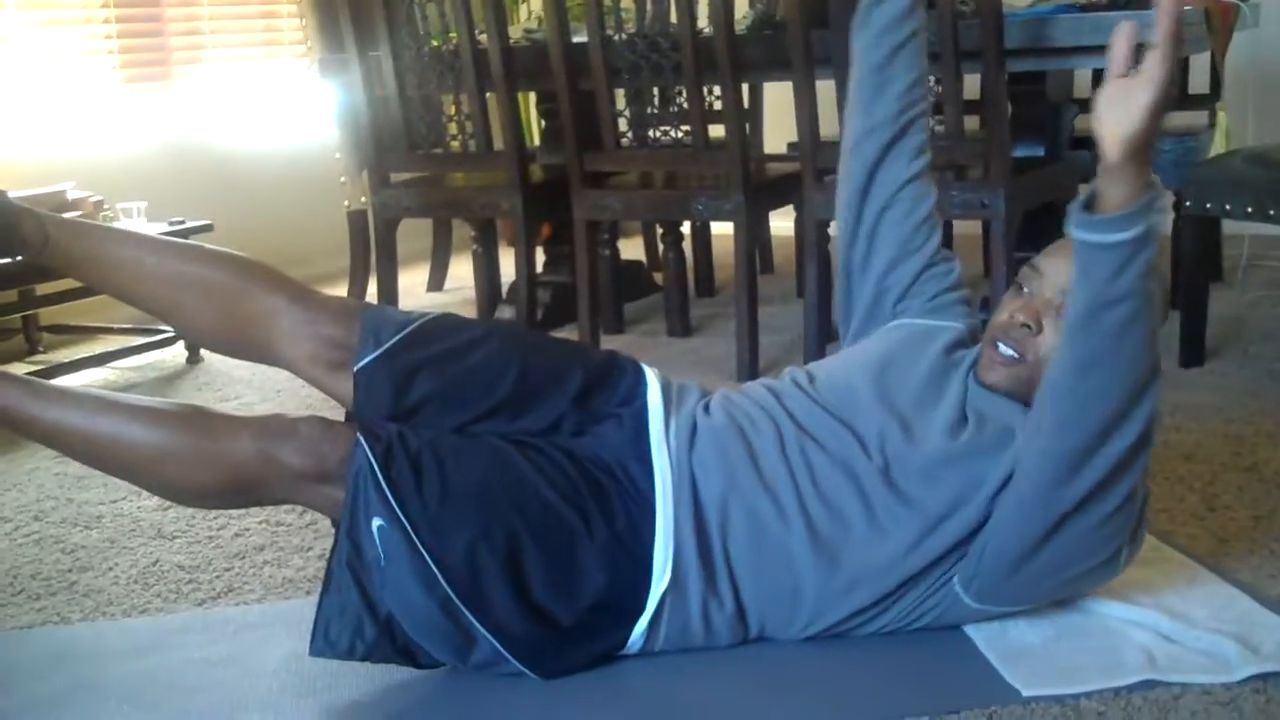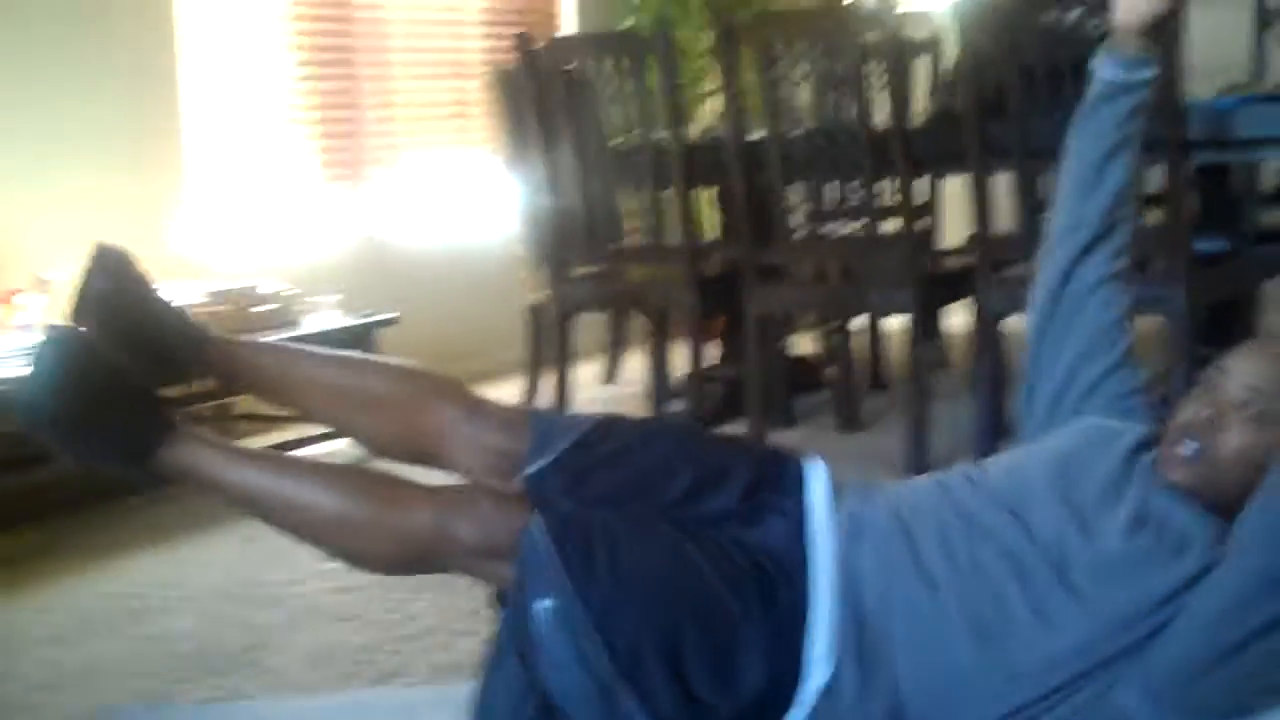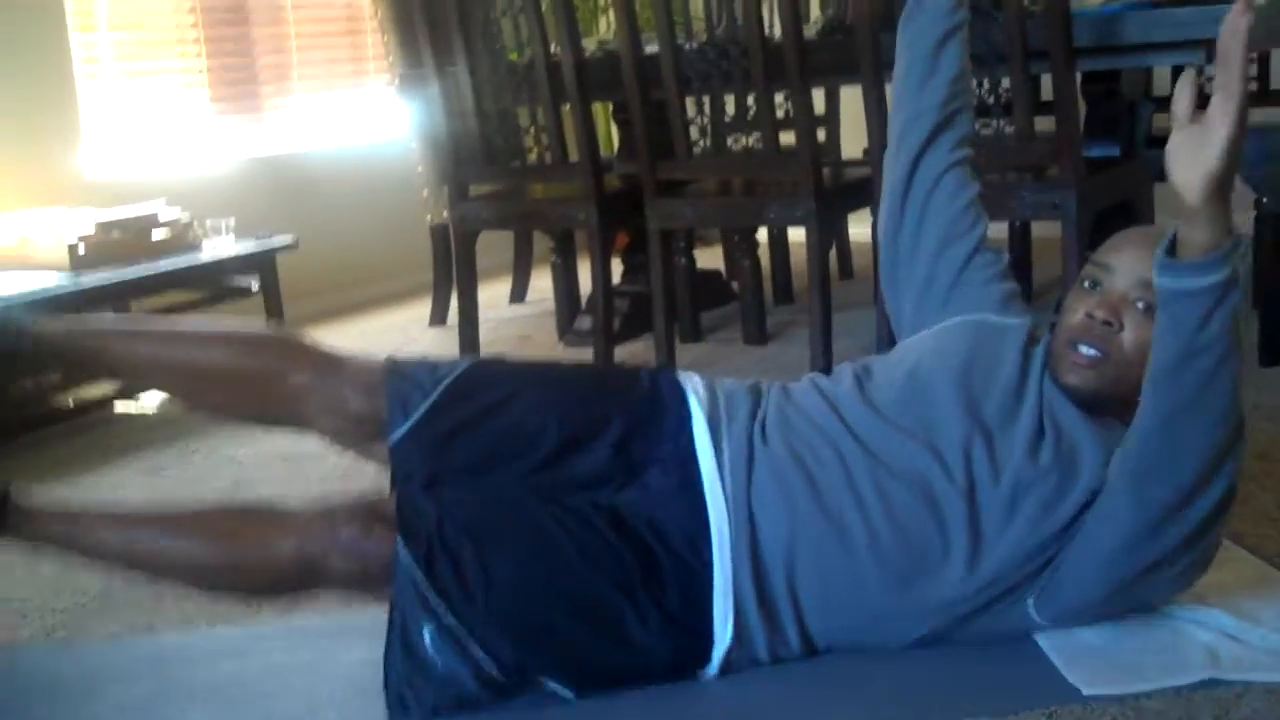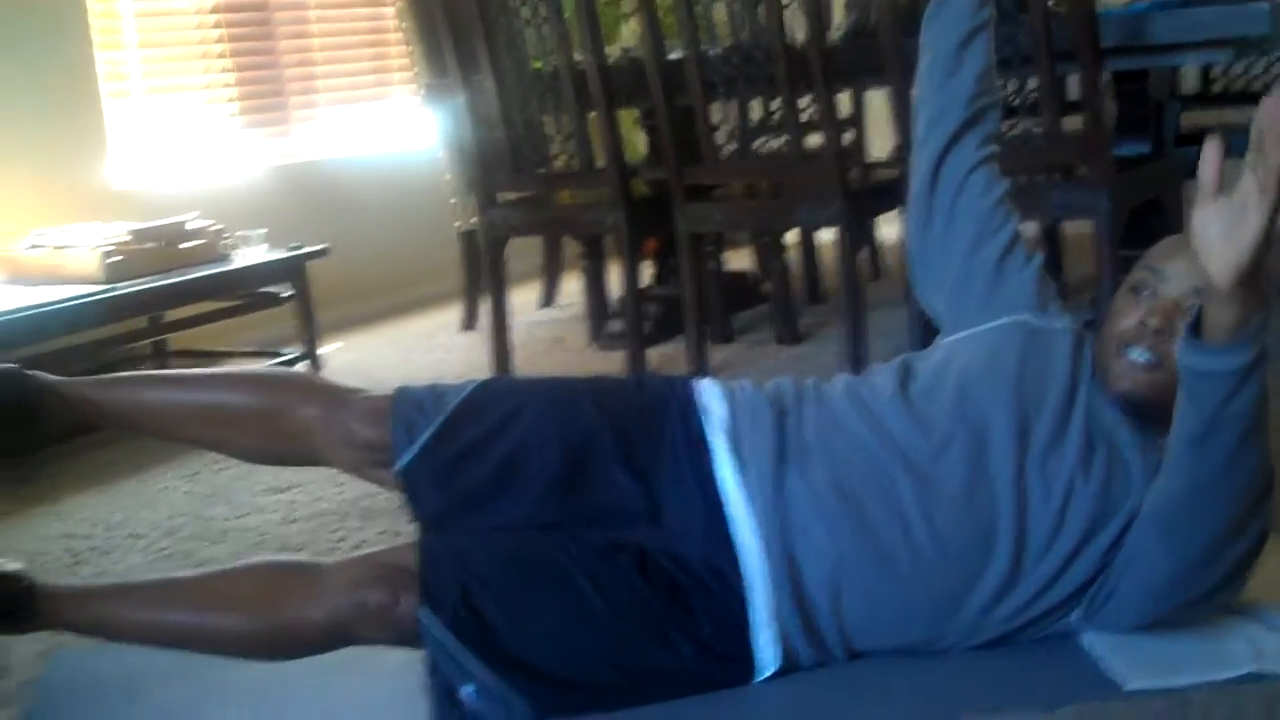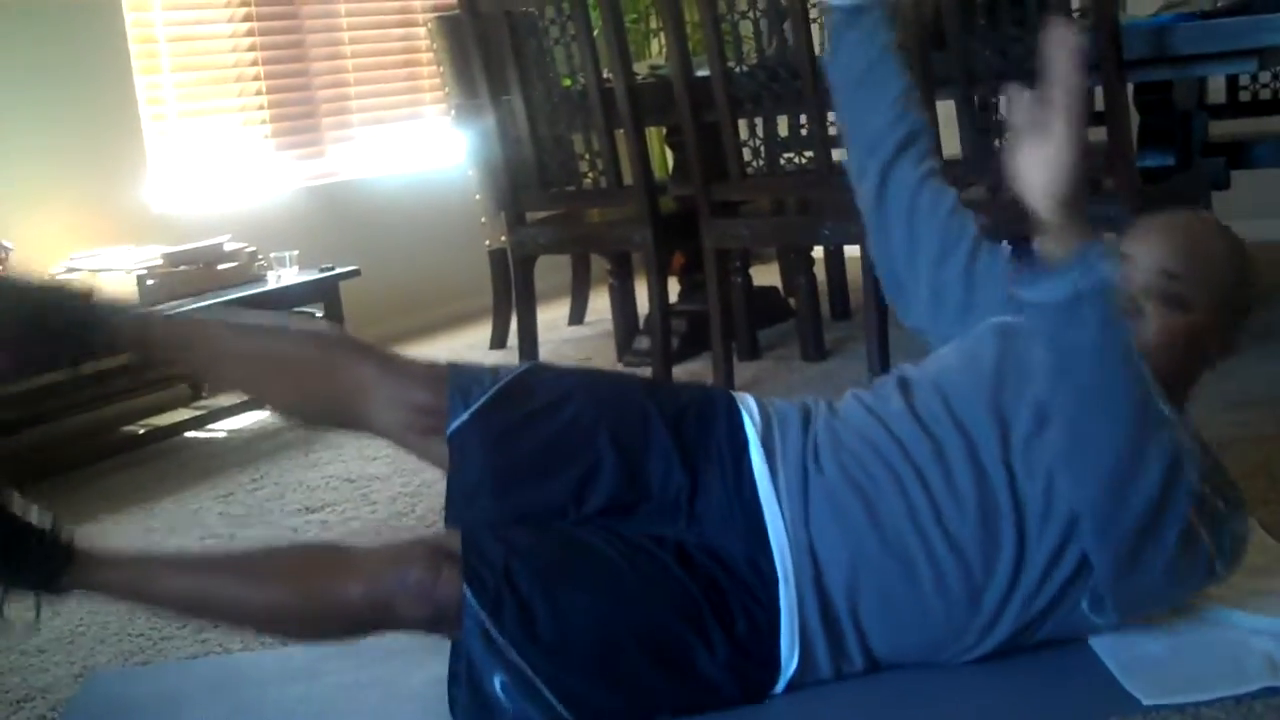
dt=1s
person 1, frame 1
left shoulder: (1059, 523)
right shoulder: (936, 331)
left elbow: (1096, 406)
right elbow: (882, 168)
left wrist: (1121, 185)
left hip: (631, 556)
right hip: (637, 418)
left knee: (287, 454)
right knee: (305, 327)
person 1, frame 2
right shoulder: (1113, 433)
right elbow: (1081, 261)
right hip: (791, 506)
left knee: (471, 523)
right knee: (465, 428)
left ankle: (154, 437)
right ankle: (185, 340)
person 1, frame 3
left shoulder: (1118, 518)
right shoulder: (990, 328)
left elbow: (1185, 459)
right elbow: (926, 167)
left wrist: (1204, 232)
left hip: (696, 588)
right hip: (688, 431)
left knee: (341, 538)
right knee: (333, 386)
person 1, frame 4
left shoulder: (1161, 529)
right shoulder: (1028, 322)
right elbow: (952, 163)
left hip: (734, 596)
right hip: (706, 437)
left knee: (369, 594)
right knee: (346, 420)
person 1, frame 5
left shoulder: (1179, 520)
right shoulder: (1018, 313)
left elbow: (1104, 467)
right elbow: (893, 177)
left wrist: (1060, 226)
left hip: (759, 605)
right hip: (740, 453)
left knee: (411, 580)
right knee: (387, 389)
